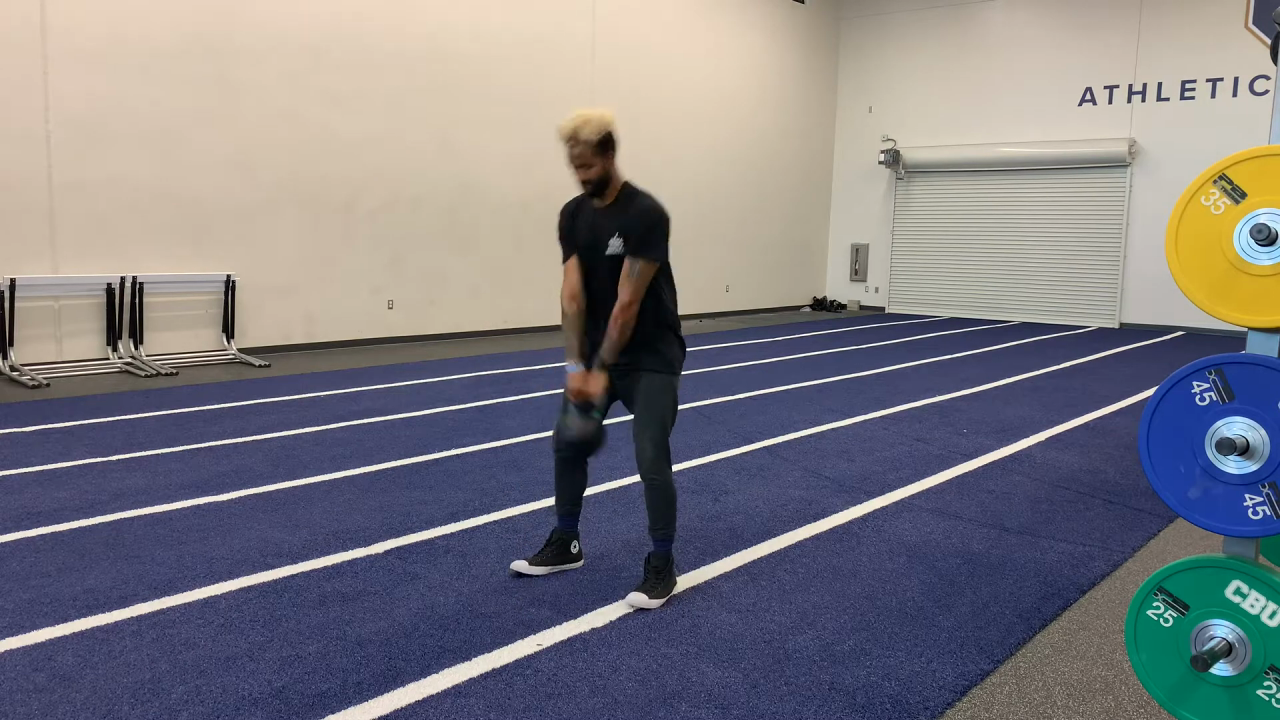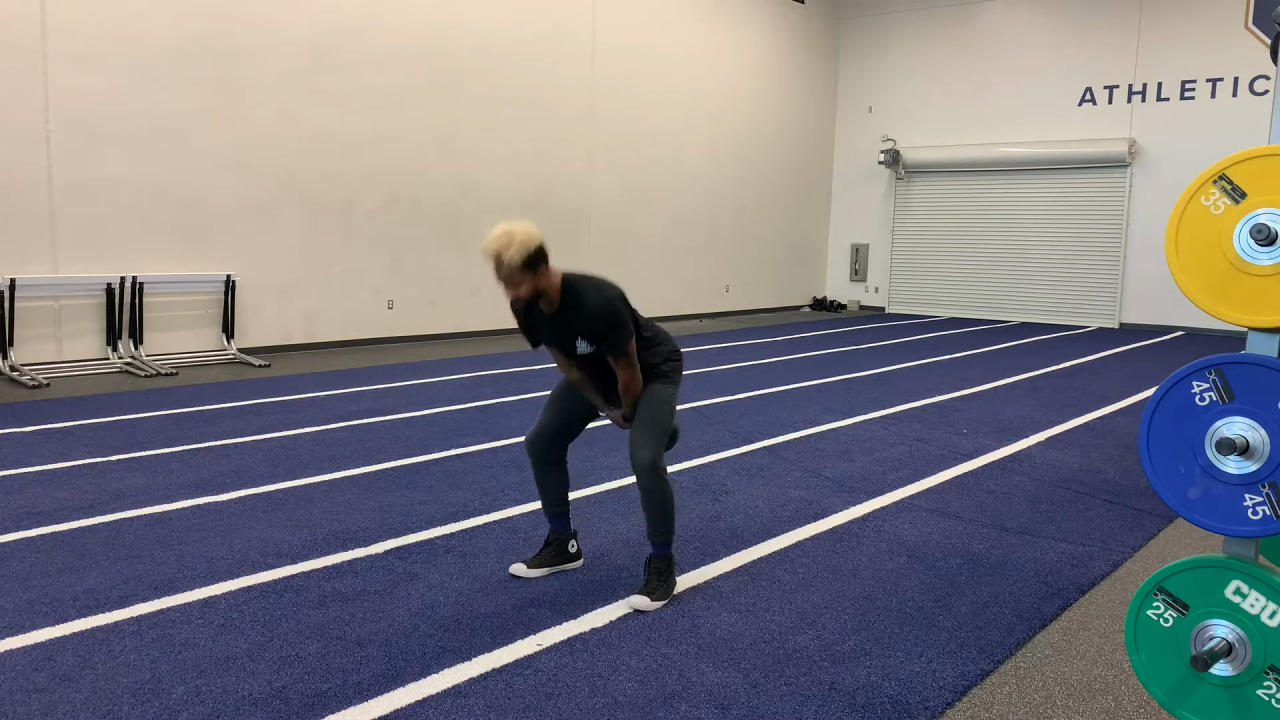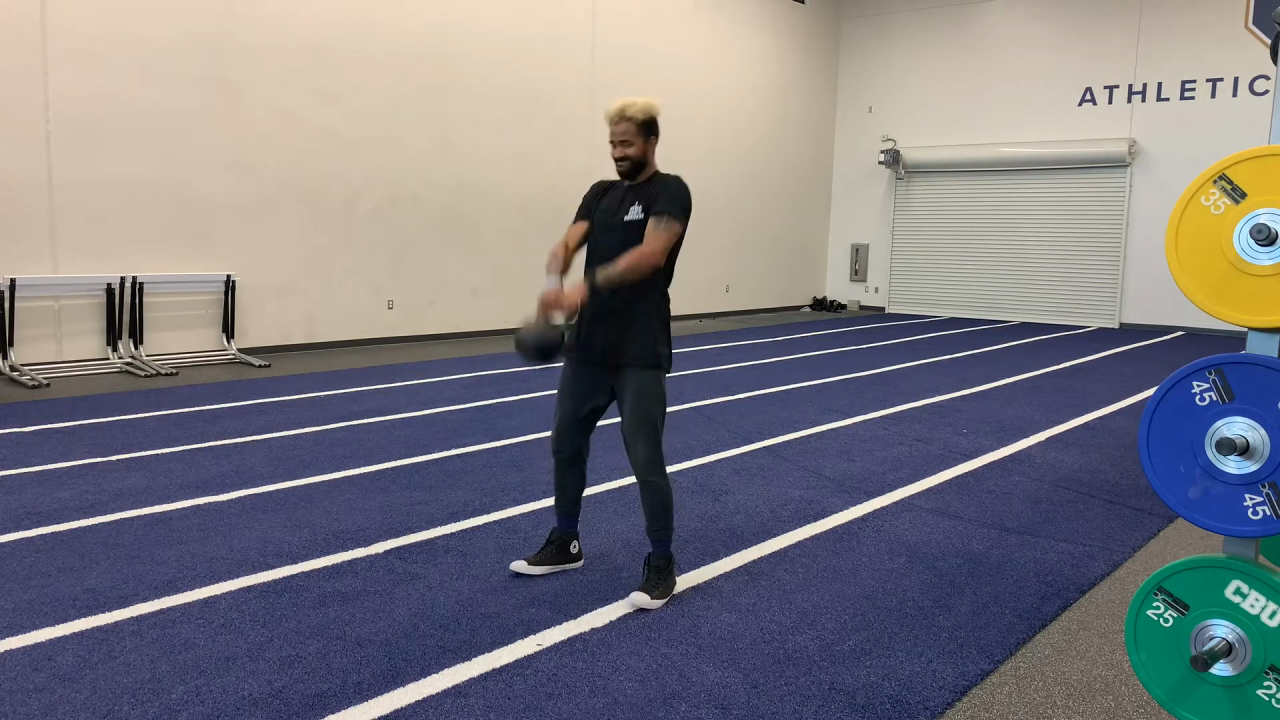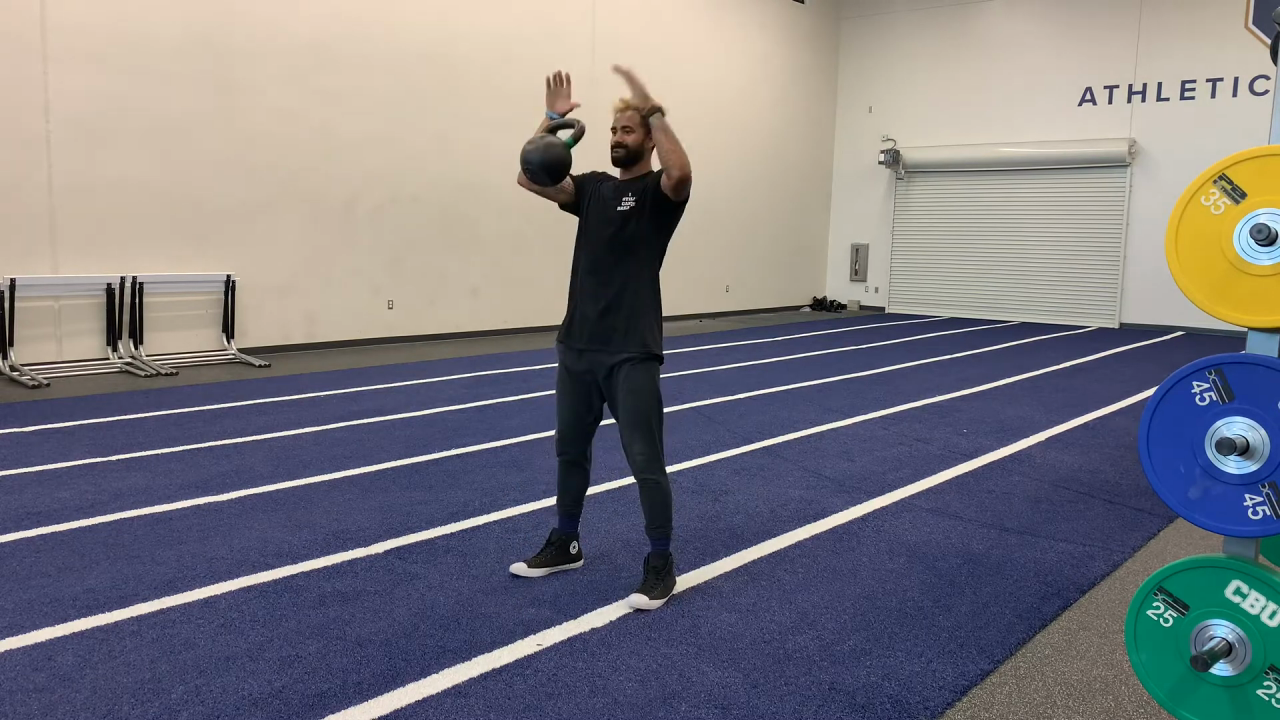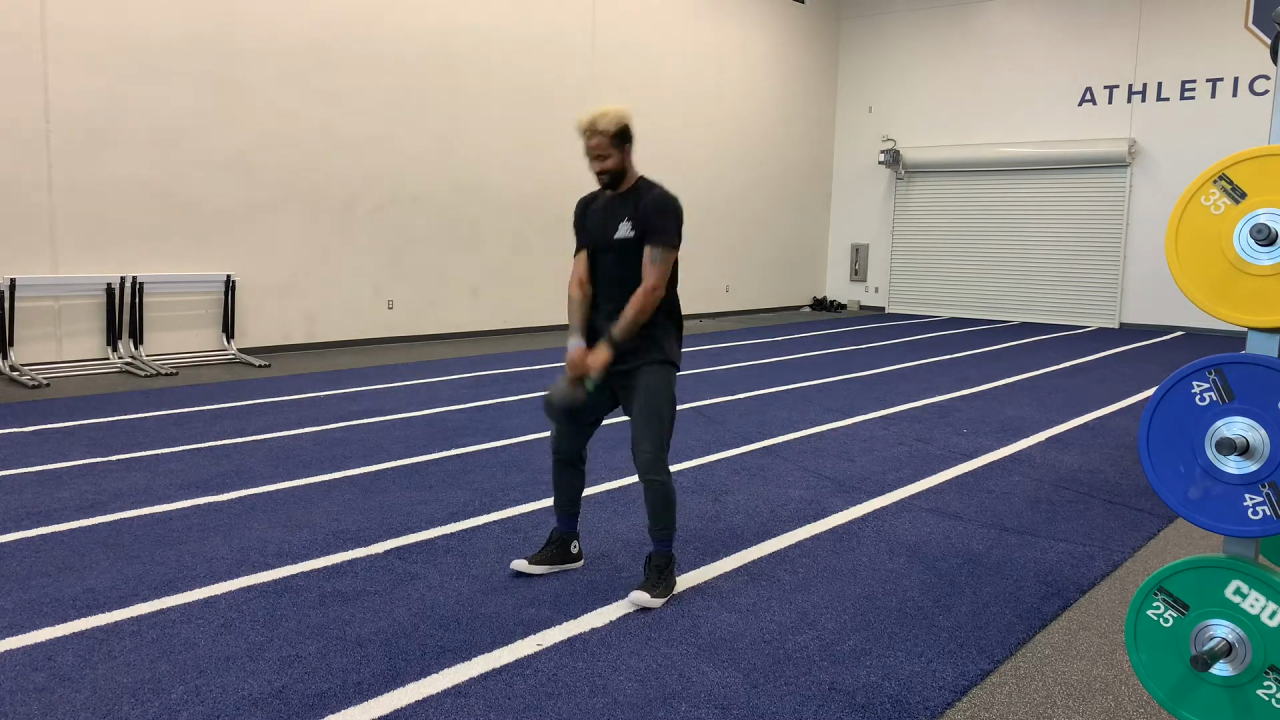
dt=0.4s
person 1, frame 1
left shoulder: (645, 214)
right shoulder: (573, 214)
left elbow: (629, 300)
right elbow: (573, 289)
left wrist: (604, 369)
right wrist: (576, 363)
left hip: (650, 356)
right hip: (597, 351)
left knee: (651, 458)
right knee: (567, 444)
left ankle: (662, 565)
right ankle: (565, 543)
person 1, frame 2
left shoulder: (598, 302)
right shoulder: (527, 310)
left elbow: (629, 375)
right elbow: (570, 367)
left wrist: (630, 416)
right wrist: (608, 410)
left hip: (652, 371)
right hip: (594, 373)
left knee: (645, 458)
right knee: (541, 442)
left ankle: (661, 566)
right ankle: (563, 543)
person 1, frame 3
left shoulder: (670, 192)
right shoulder: (601, 193)
left elbow: (651, 255)
right elbow: (568, 243)
left wrist: (587, 283)
right wrist: (556, 281)
left hip: (639, 354)
right hip: (591, 344)
left knee: (645, 458)
right knee: (565, 445)
left ankle: (661, 563)
right ankle: (565, 542)
person 1, frame 4
left shoulder: (660, 190)
right shoulder: (592, 187)
left elbow: (681, 172)
right elbow: (531, 177)
left wrist: (654, 111)
right wrist: (554, 119)
left hip: (631, 351)
right hip: (578, 345)
left knee: (644, 459)
right knee: (570, 450)
left ankle: (661, 565)
right ankle: (565, 543)
person 1, frame 5
left shoulder: (658, 204)
right shoulder: (588, 206)
left elbow: (653, 287)
right elbow: (581, 276)
left wrist: (609, 347)
right wrist: (577, 342)
left hip: (648, 353)
right hip: (596, 349)
left knee: (649, 459)
right knee: (564, 444)
left ankle: (662, 564)
right ankle: (565, 543)
